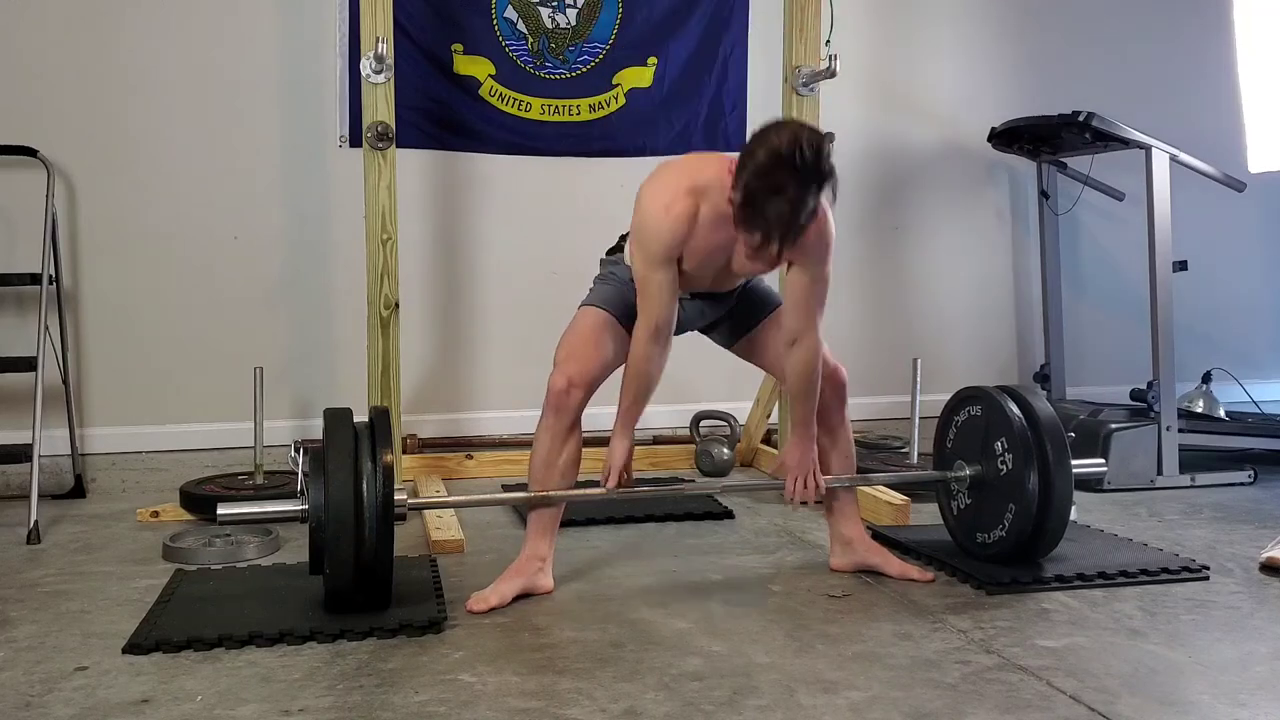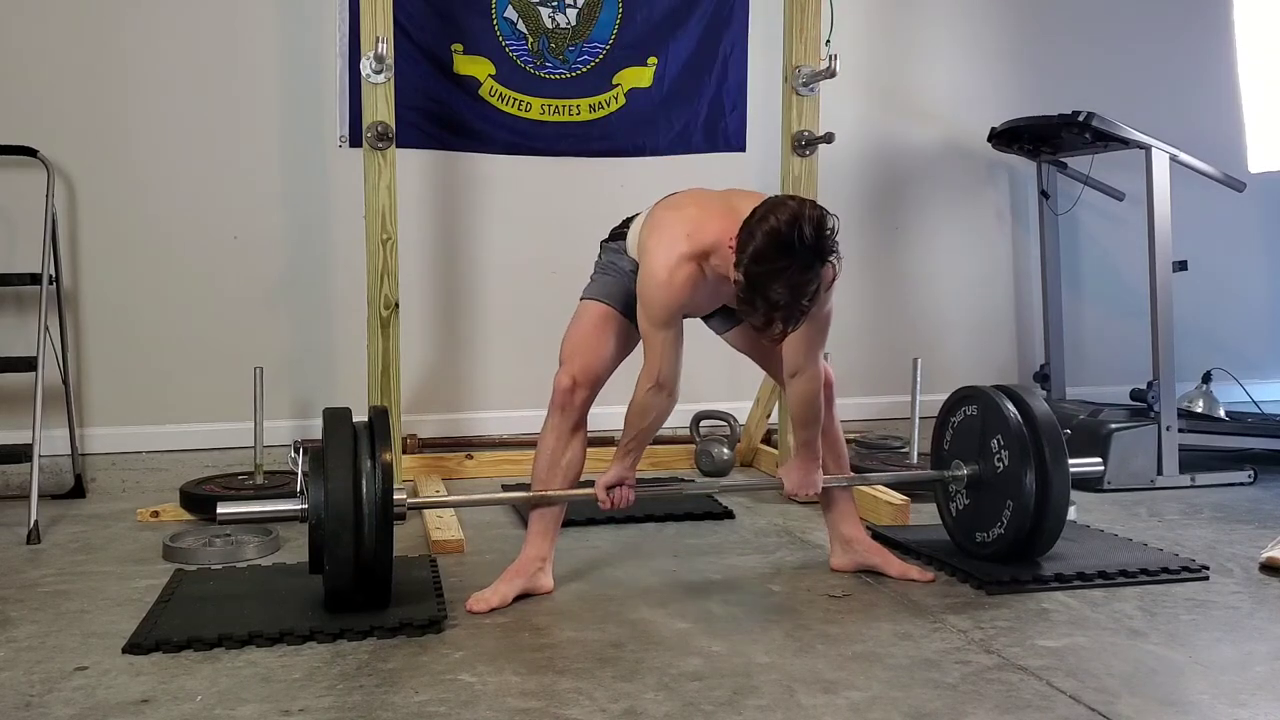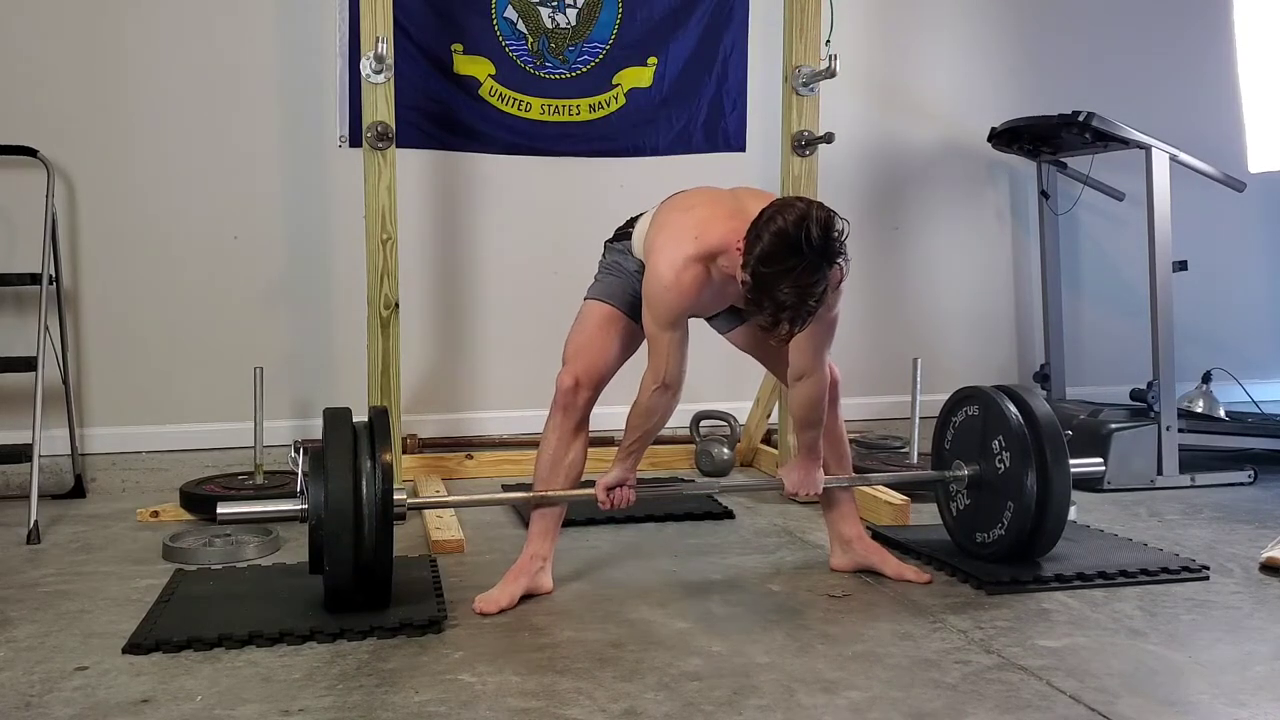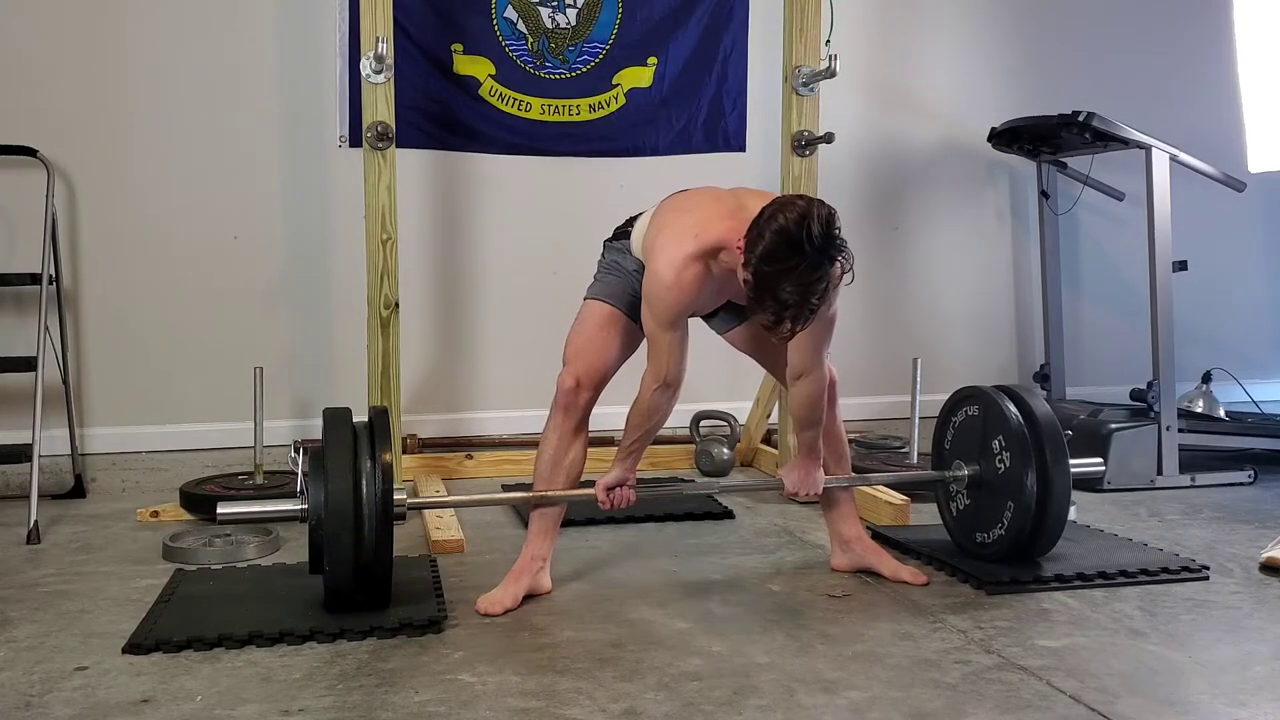
dt=0.7s
person 1, frame 1
left shoulder: (813, 224)
right shoulder: (671, 201)
left elbow: (800, 339)
right elbow: (653, 334)
left wrist: (802, 437)
right wrist: (624, 434)
left hip: (728, 296)
right hip: (634, 281)
left knee: (828, 383)
right knee: (566, 386)
left ankle: (849, 540)
right ankle: (534, 561)
person 1, frame 2
left shoulder: (810, 266)
right shoulder: (671, 264)
left elbow: (803, 372)
right elbow: (660, 385)
left wrist: (806, 459)
right wrist: (623, 464)
left hip: (720, 277)
right hip: (632, 263)
left knee: (821, 383)
right knee: (573, 385)
left ankle: (848, 541)
right ankle: (534, 561)
person 1, frame 3
left shoulder: (816, 265)
right shoulder: (677, 267)
left elbow: (806, 375)
right elbow: (663, 384)
left wrist: (808, 459)
left hip: (730, 275)
right hip: (638, 261)
left knee: (825, 381)
right knee: (576, 385)
left ankle: (848, 541)
right ankle: (535, 562)
person 1, frame 4
left shoulder: (817, 264)
right shoulder: (676, 265)
left elbow: (806, 374)
right elbow: (664, 383)
left wrist: (807, 458)
left hip: (729, 274)
right hip: (636, 262)
left knee: (823, 382)
right knee: (576, 386)
left ankle: (849, 541)
right ankle: (534, 562)
